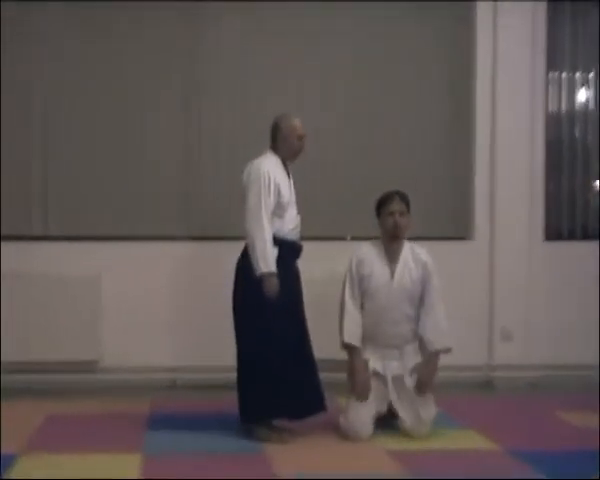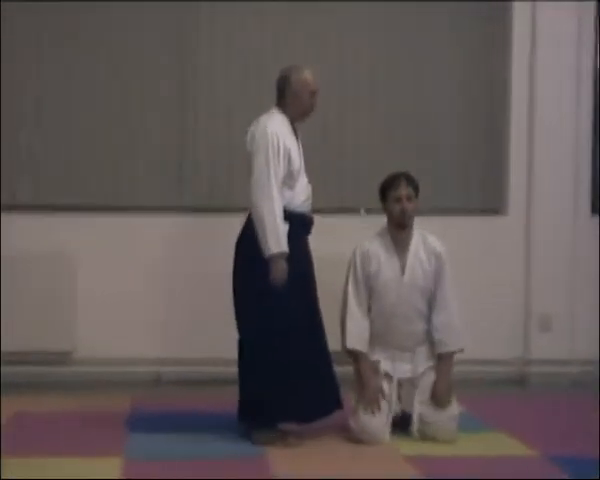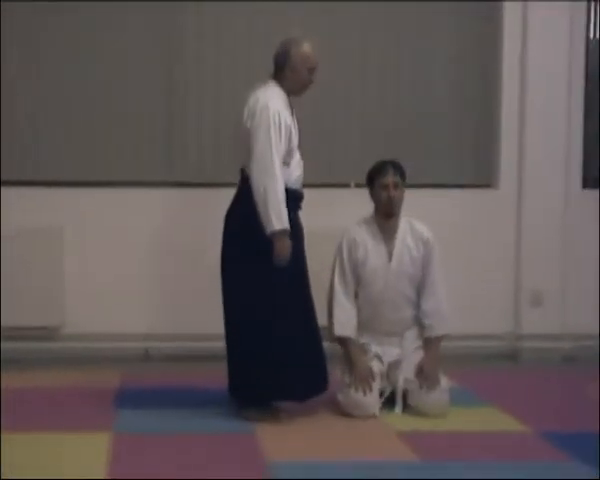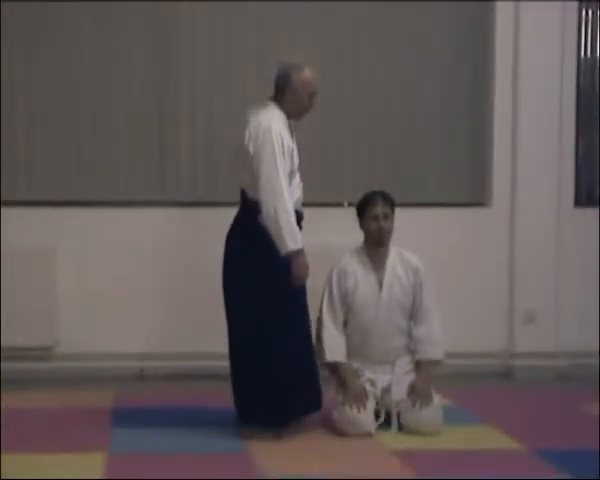
dt=0.3s
person 1, frame 1
left shoulder: (281, 169)
right shoulder: (263, 169)
right elbow: (257, 224)
right wrist: (267, 273)
left hip: (281, 262)
right hip: (265, 266)
left knee: (283, 342)
right knee: (264, 344)
left ankle: (265, 414)
right ankle: (258, 419)
person 1, frame 2
left shoulder: (286, 129)
right shoulder: (270, 130)
right elbow: (265, 196)
right wrist: (276, 254)
left hip: (288, 239)
right hip: (271, 243)
left knee: (291, 331)
right knee: (270, 333)
left ankle: (270, 414)
right ankle: (261, 420)
person 1, frame 3
left shoulder: (277, 99)
right shoulder: (268, 105)
right elbow: (266, 172)
right wrist: (279, 231)
left hip: (272, 213)
right hip: (260, 217)
left knee: (280, 306)
right knee: (259, 309)
left ankle: (267, 390)
right ankle: (253, 397)
person 1, frame 4
left shoulder: (271, 119)
right shoulder: (270, 128)
right elbow: (275, 195)
left wrist: (290, 246)
right wrist: (295, 250)
left hip: (266, 235)
right hip: (261, 238)
left knee: (280, 326)
right knee: (262, 328)
left ankle: (272, 410)
right ankle: (257, 416)
person 2, frame 1
left shoulder: (422, 260)
right shoulder: (362, 258)
left elbow: (432, 312)
right elbow: (350, 310)
left wrist: (432, 363)
right wrist: (356, 361)
left hip: (409, 357)
right hip: (370, 355)
left knee: (420, 428)
right knee: (357, 430)
left ankle: (393, 411)
right ankle: (375, 410)
person 2, frame 2
left shoulder: (434, 250)
right shoulder: (366, 252)
left elbow: (444, 311)
right elbow: (355, 311)
left wrist: (445, 371)
right wrist: (365, 372)
left hip: (422, 358)
right hip: (379, 358)
left knee: (443, 430)
right knee: (371, 432)
left ankle: (409, 414)
right ankle: (391, 412)
person 2, frame 3
left shoulder: (421, 236)
right shoulder: (354, 239)
left elbow: (432, 295)
right elbow: (342, 299)
left wrist: (433, 353)
right wrist: (355, 358)
left hip: (410, 342)
right hip: (367, 343)
left knee: (435, 404)
right knee: (361, 406)
left ankle: (398, 388)
right ankle: (378, 388)
person 2, frame 4
left shoulder: (411, 266)
right shoulder: (344, 270)
left elbow: (426, 322)
right elbow: (330, 326)
left wrist: (425, 375)
right wrist: (348, 380)
left hip: (402, 368)
right hip: (358, 369)
left knee: (429, 422)
right knee: (356, 424)
left ankle: (390, 410)
right ankle: (371, 408)
